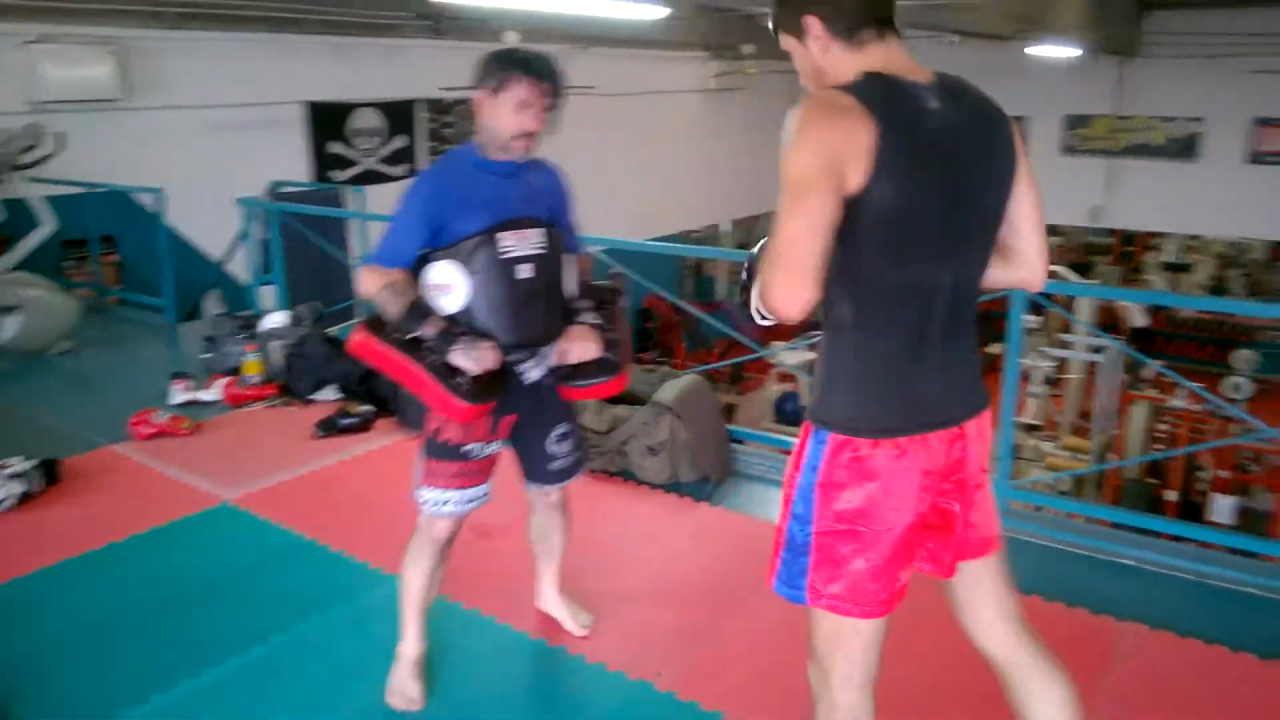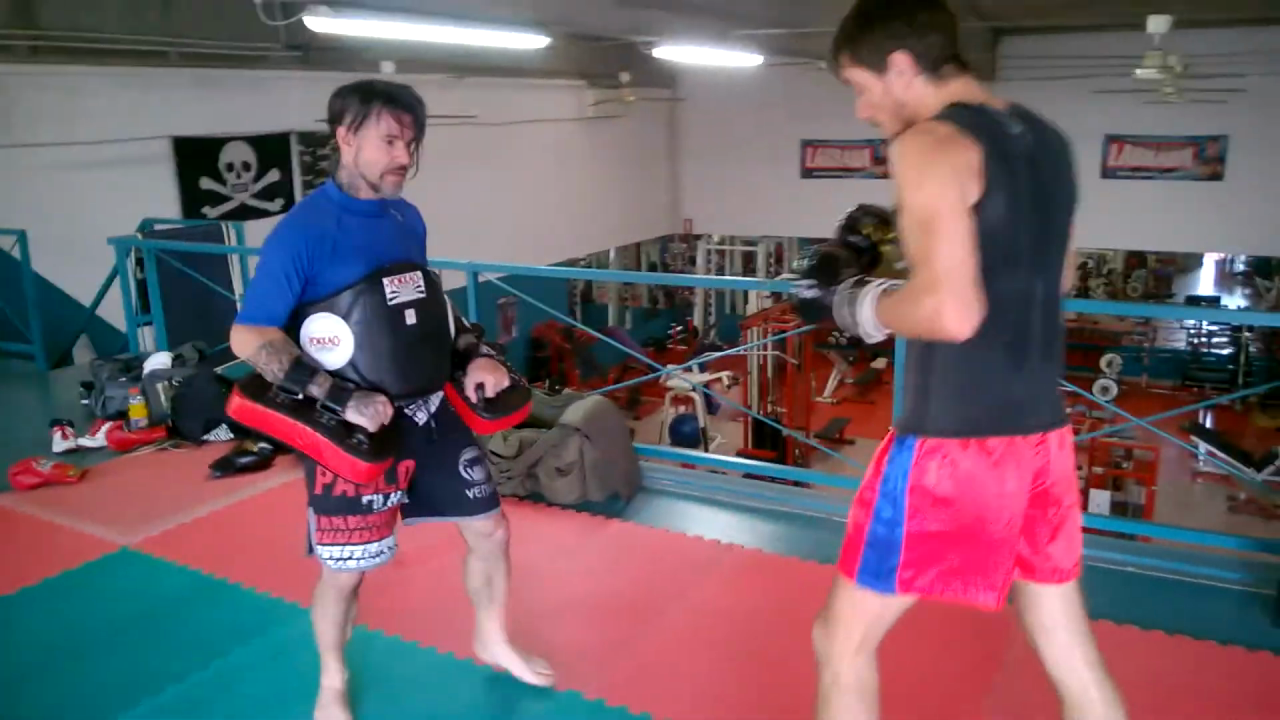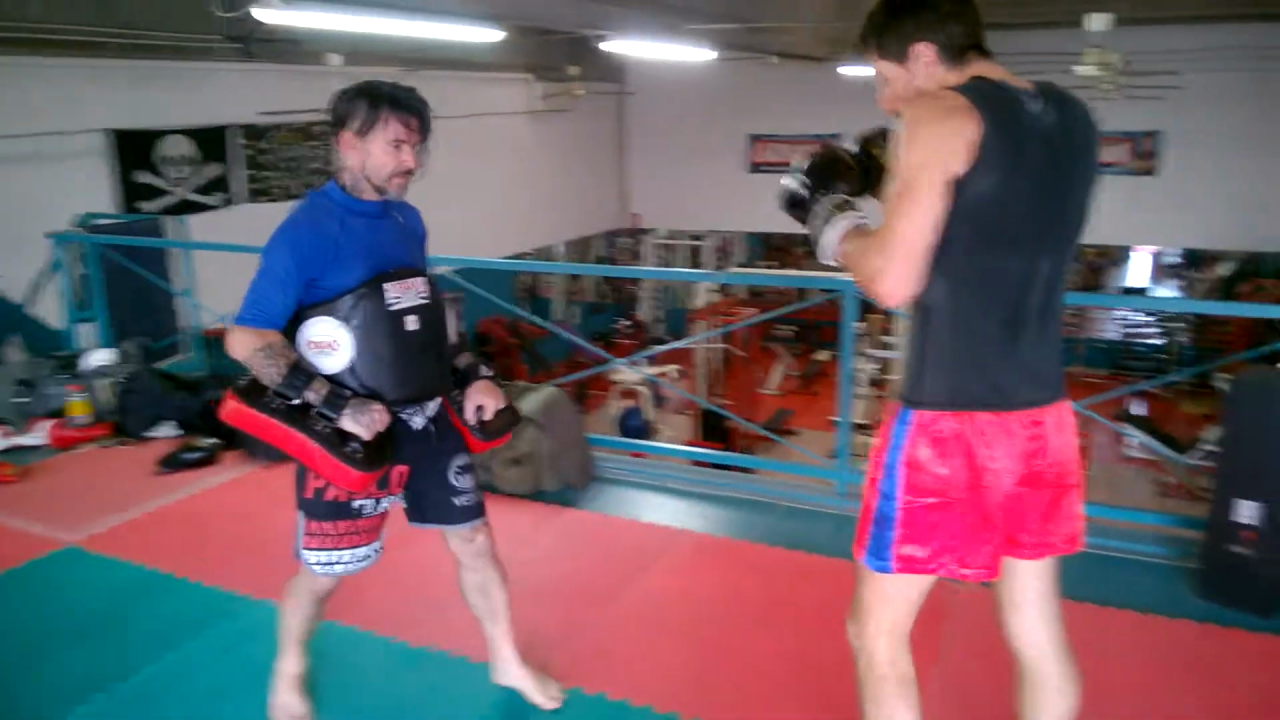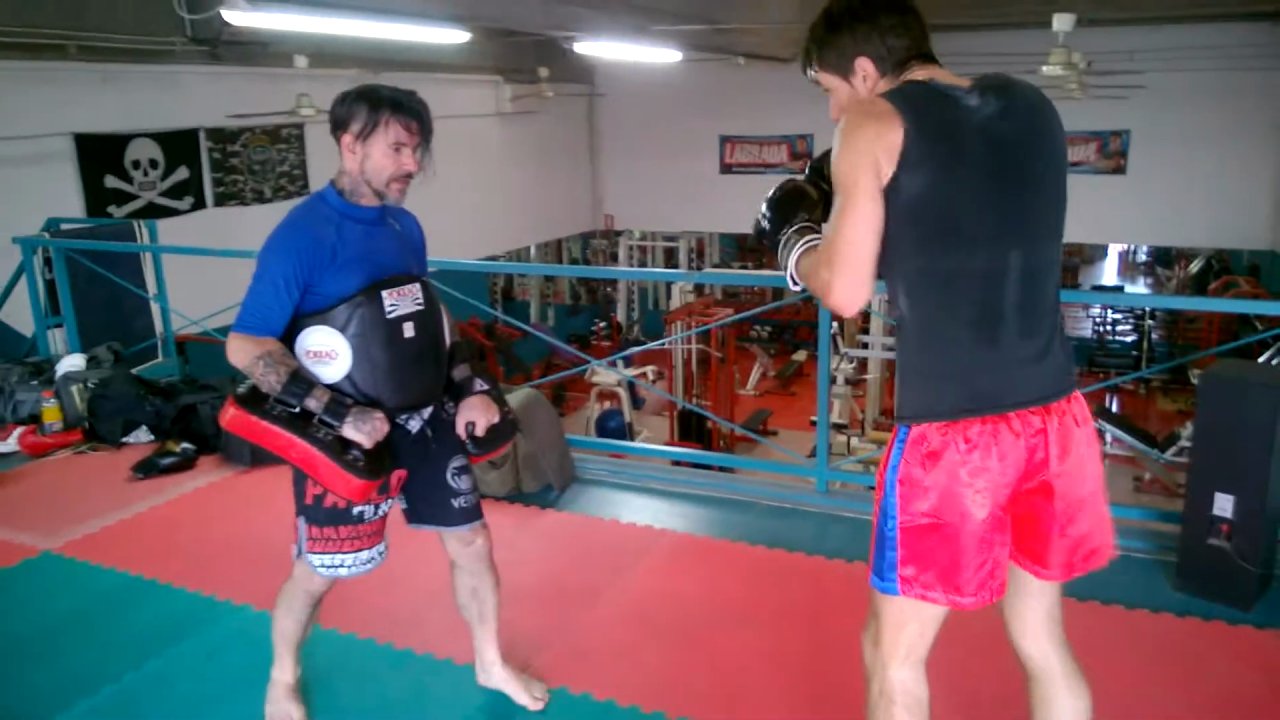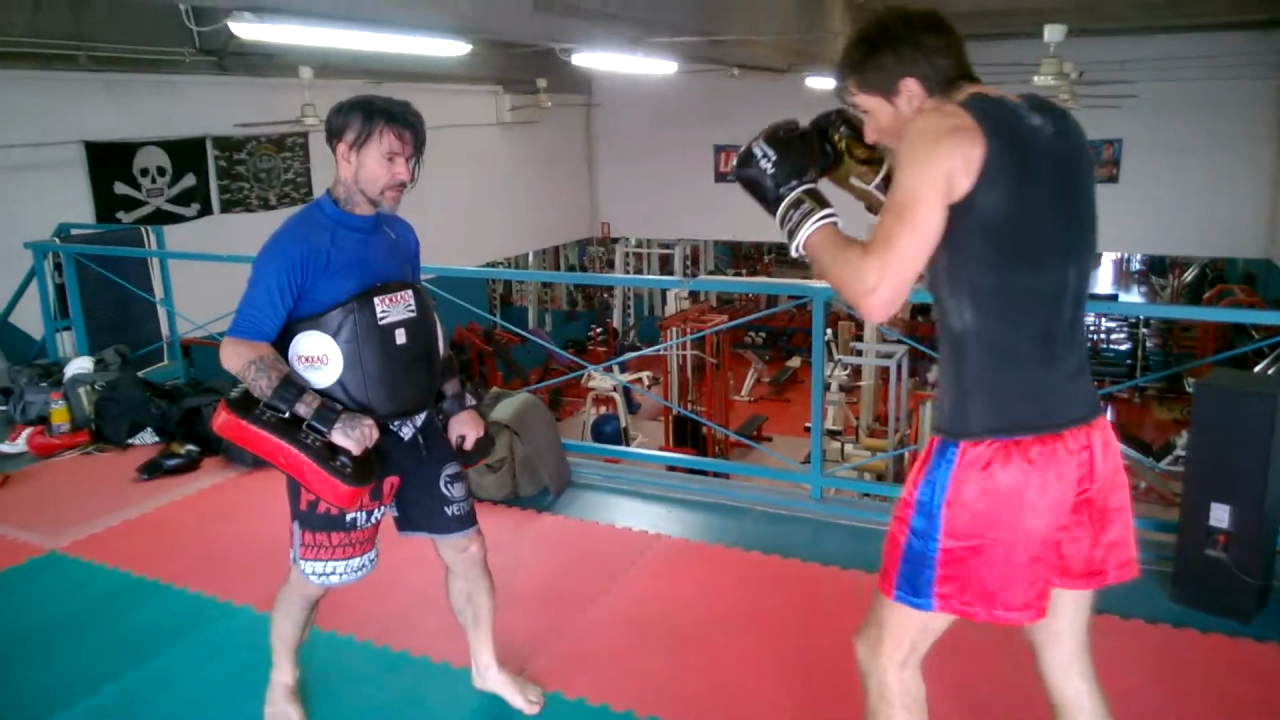
dt=0.3s
person 1, frame 1
left shoulder: (829, 121)
right shoulder: (988, 118)
left elbow: (789, 298)
right elbow: (1027, 270)
left wrist: (763, 286)
left hip: (863, 439)
right hip: (961, 424)
right knee: (1004, 634)
person 1, frame 2
left shoulder: (931, 146)
right shoulder: (1044, 139)
left elbow: (952, 313)
left wrist: (853, 302)
left hip: (952, 443)
right hip: (1041, 435)
left knee: (842, 639)
right knee: (1073, 661)
person 1, frame 3
left shoulder: (937, 116)
right shoulder: (1073, 118)
left elbow: (891, 281)
left wrist: (832, 219)
left hip: (948, 420)
right hip: (1042, 413)
left knee: (879, 636)
right knee: (1037, 634)
person 1, frame 4
left shoulder: (873, 125)
right shoulder: (1031, 108)
left elbow: (844, 293)
left wrist: (795, 236)
left hip: (949, 431)
right hip: (1052, 414)
left knee: (894, 655)
right knee: (1042, 641)
person 1, frame 5
left shoulder: (940, 132)
right shoulder: (1059, 128)
left elbow: (876, 295)
left wrist: (795, 198)
left hip: (992, 450)
right hip: (1081, 437)
left knee: (888, 652)
right knee: (1065, 661)
person 2, frame 1
left shoulder: (548, 182)
right shoulder: (439, 184)
left elbow: (568, 264)
right elbow: (376, 277)
left wrist: (583, 323)
right wrist: (447, 343)
left hip: (540, 366)
right hip: (467, 375)
left knee: (550, 496)
right knee: (438, 522)
left ankle: (548, 592)
right ankle: (410, 648)
person 2, frame 2
left shoulder: (408, 219)
right shoulder: (303, 230)
right elbow: (248, 336)
left wrist: (472, 356)
right wrist: (339, 398)
left hip: (428, 407)
right hip: (354, 425)
left knee: (489, 528)
right knee: (346, 570)
left ankle: (494, 641)
person 2, frame 3
left shoulder: (408, 222)
right shoulder: (305, 231)
right elbow: (245, 338)
left wrist: (474, 376)
right wrist: (336, 405)
left hip: (421, 414)
right hip: (349, 430)
left knee: (474, 540)
right knee: (325, 569)
left ankle: (506, 662)
person 2, frame 4
left shoulder: (407, 227)
right shoulder: (301, 236)
right elbow: (244, 345)
left wrist: (468, 388)
right wrist: (335, 413)
left hip: (421, 416)
right hip: (346, 434)
left knee: (472, 542)
right knee: (318, 571)
left ankle: (490, 663)
person 2, frame 5
left shoulder: (401, 236)
right shoulder: (296, 245)
right elbow: (238, 350)
left wrist: (458, 402)
right wrist: (325, 419)
left hip: (413, 425)
right hip: (341, 441)
left knee: (466, 548)
right knee: (313, 575)
left ankle: (485, 666)
